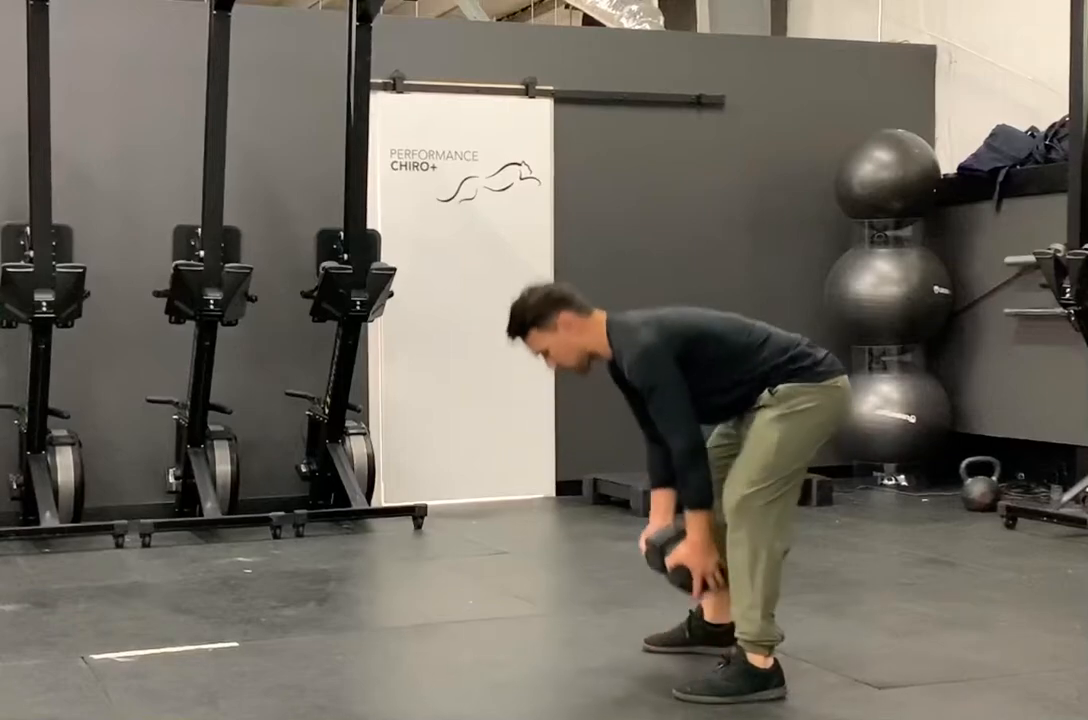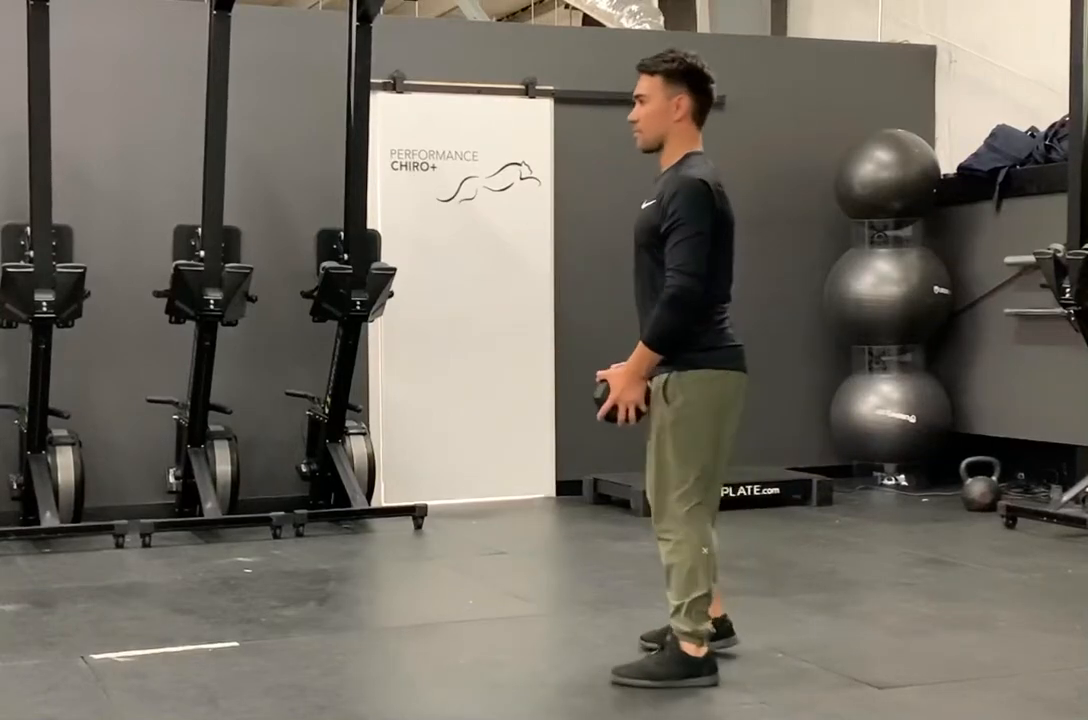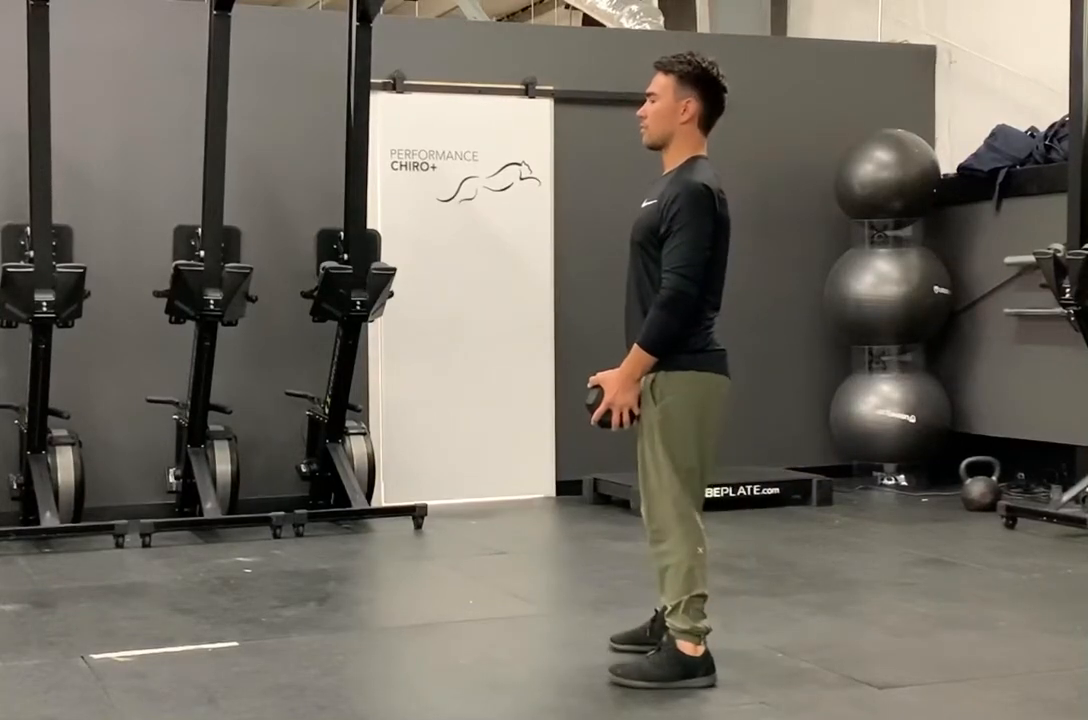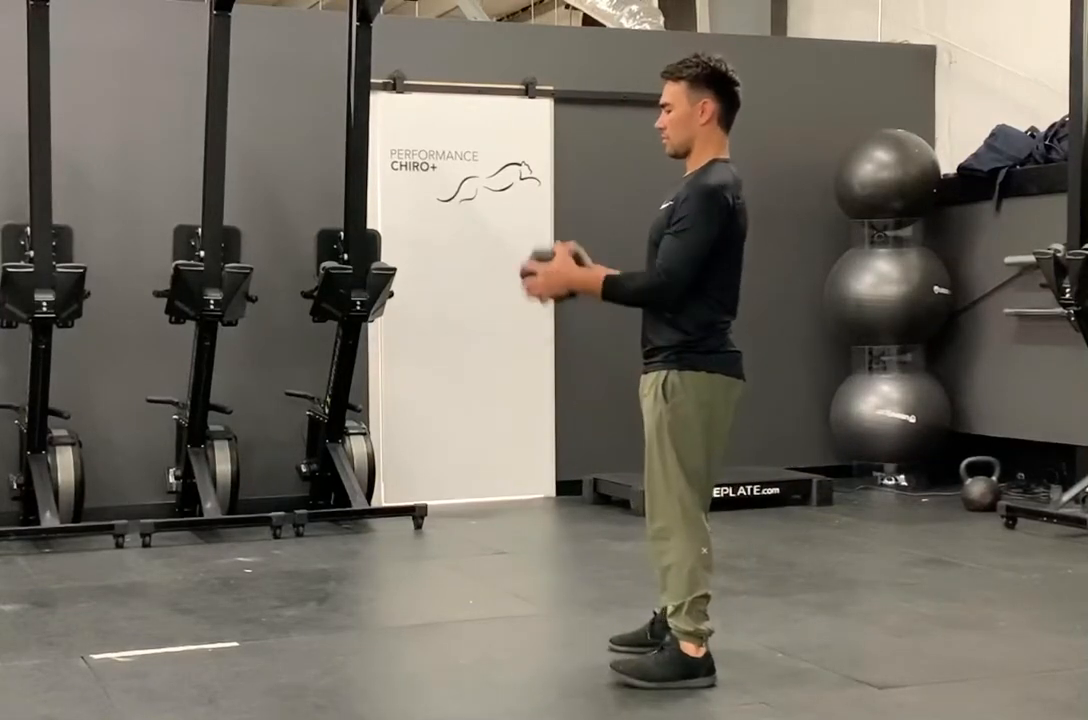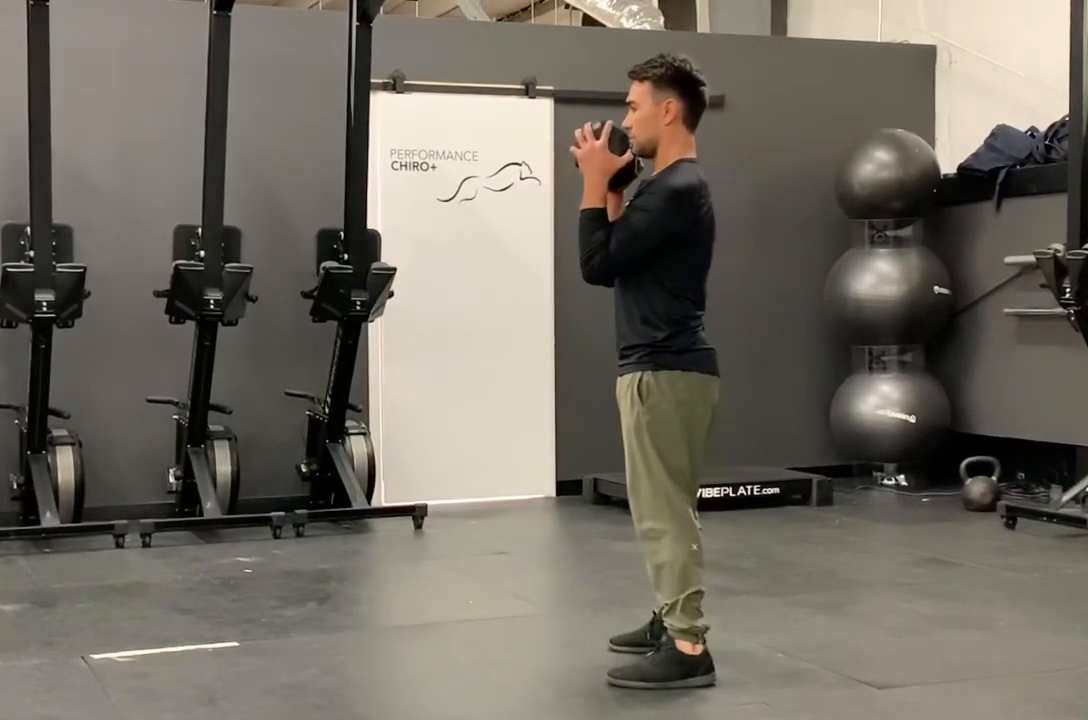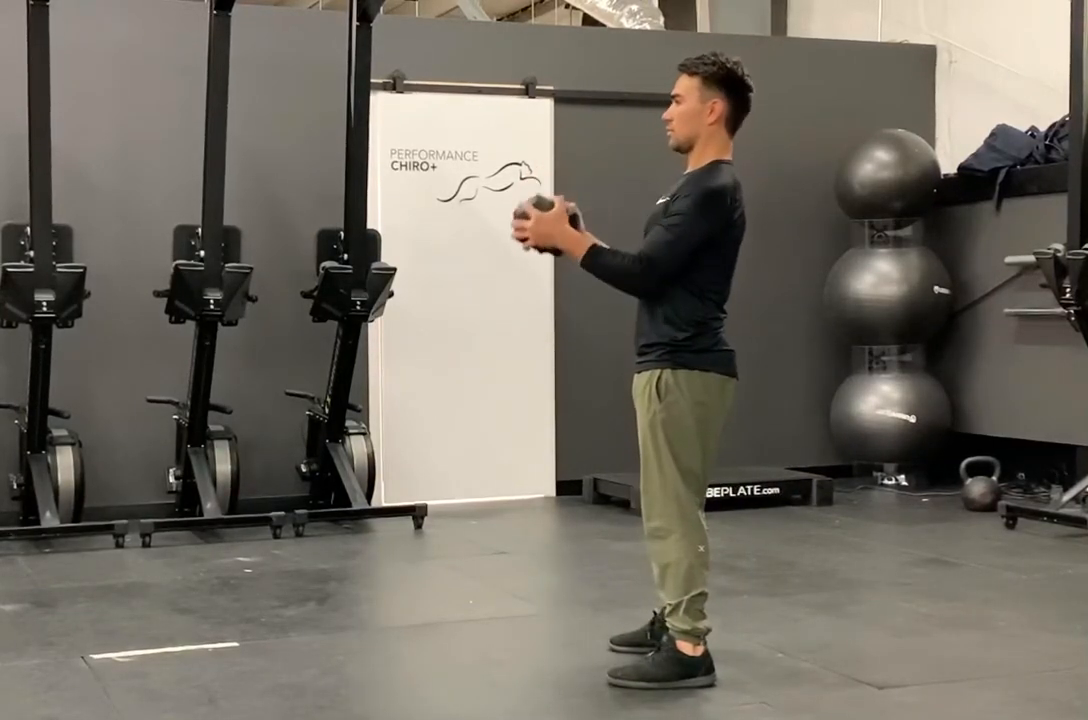
dt=0.7s
person 1, frame 1
left shoulder: (643, 351)
right shoulder: (624, 353)
left elbow: (687, 445)
right elbow: (661, 440)
left wrist: (696, 540)
right wrist: (661, 518)
left hip: (806, 387)
right hip: (777, 388)
right knee: (710, 481)
left ankle: (758, 662)
right ankle: (715, 620)
person 1, frame 2
left shoulder: (691, 186)
right shoulder: (681, 183)
left elbow: (684, 294)
left wrist: (633, 371)
right wrist: (644, 364)
left hip: (695, 372)
right hip: (692, 368)
left knee: (681, 506)
right knee: (681, 502)
left ankle: (691, 650)
right ankle: (708, 616)
person 1, frame 3
left shoulder: (694, 190)
right shoulder: (673, 185)
left elbow: (679, 297)
left wrist: (628, 373)
right wrist: (633, 369)
left hip: (681, 374)
right hip: (670, 371)
left knee: (672, 510)
right knee: (664, 505)
left ankle: (688, 648)
right ankle: (673, 619)
person 1, frame 4
left shoulder: (711, 190)
right shoulder: (701, 188)
left elbow: (664, 284)
left wrist: (578, 279)
right wrist: (588, 271)
left hip: (690, 372)
right hip: (679, 367)
left knee: (678, 511)
right knee: (673, 507)
left ankle: (689, 649)
right ankle: (676, 620)
person 1, frame 5
left shoulder: (677, 190)
right shoulder: (666, 185)
left elbow: (597, 265)
right elbow: (617, 260)
left wrist: (595, 183)
right wrist: (607, 188)
left hip: (664, 370)
right hip: (658, 365)
left knee: (665, 510)
right knee: (660, 506)
left ankle: (687, 649)
right ankle: (672, 619)
person 1, frame 6
left shoulder: (711, 189)
right shoulder: (698, 185)
left elbow: (645, 274)
right elbow: (653, 271)
left wrist: (565, 241)
right wrist: (575, 235)
left hip: (682, 369)
right hip: (671, 363)
left knee: (674, 509)
right knee: (668, 505)
left ankle: (687, 649)
right ankle: (674, 620)
